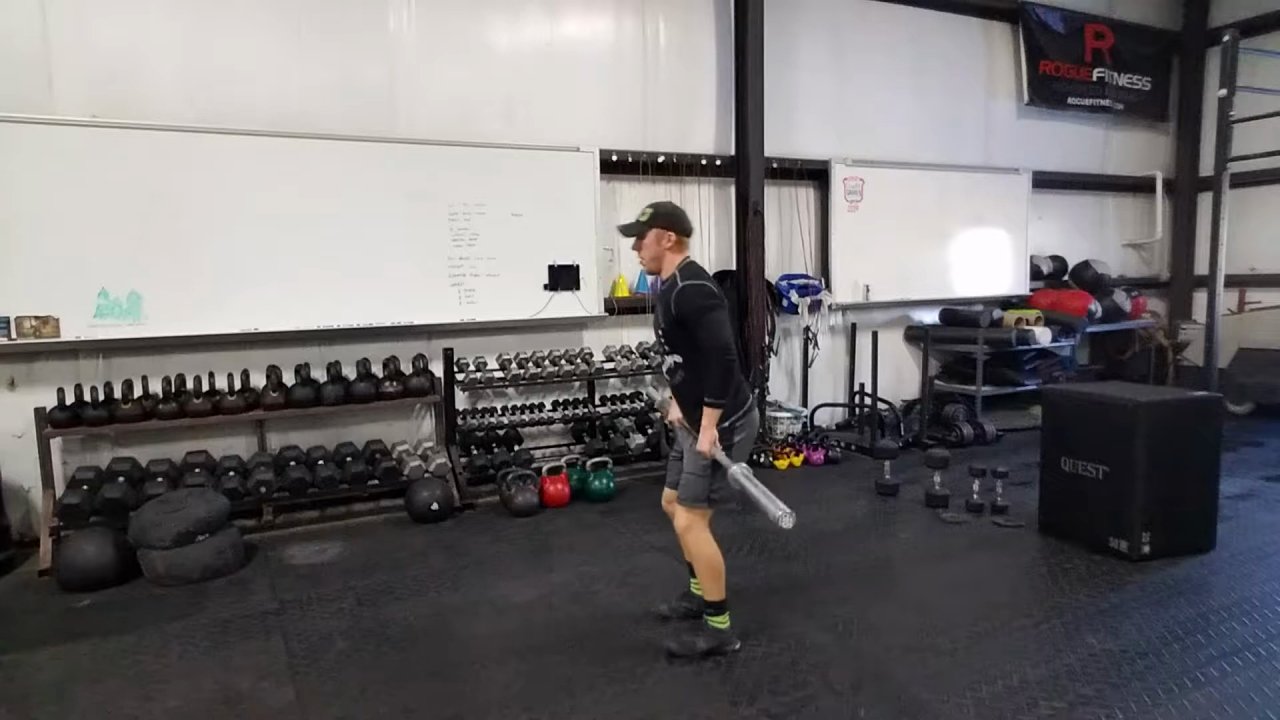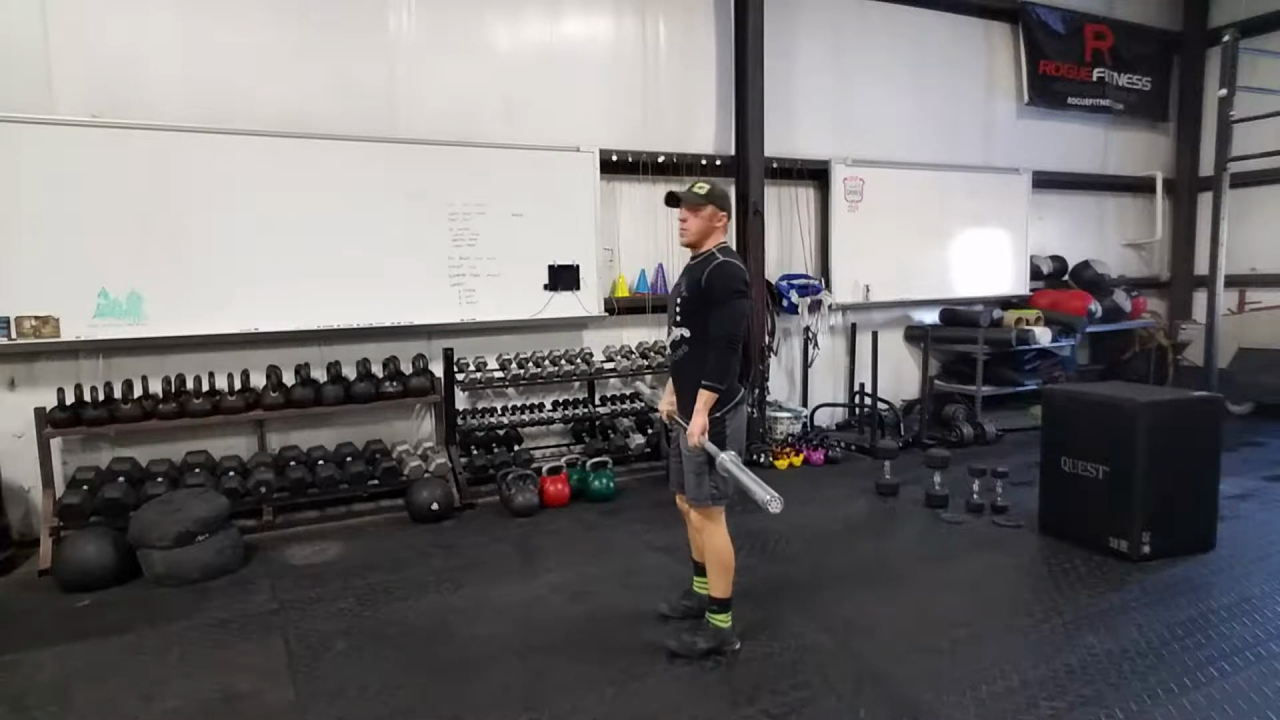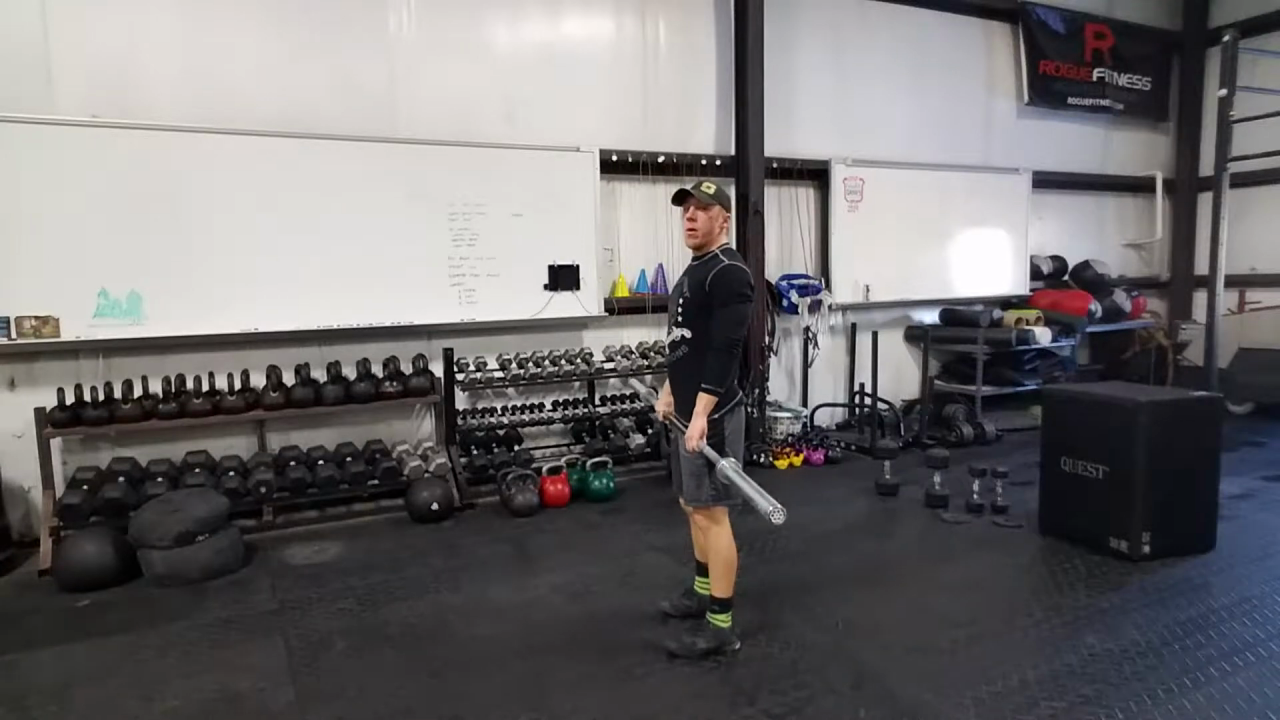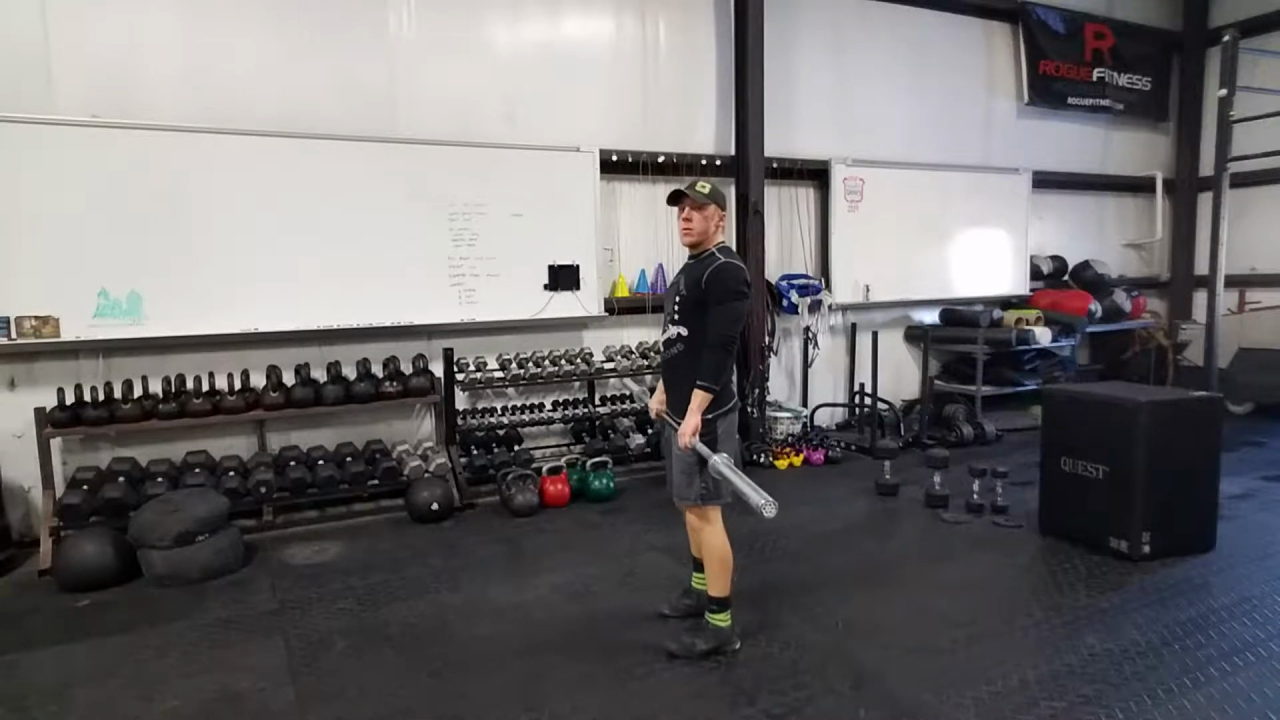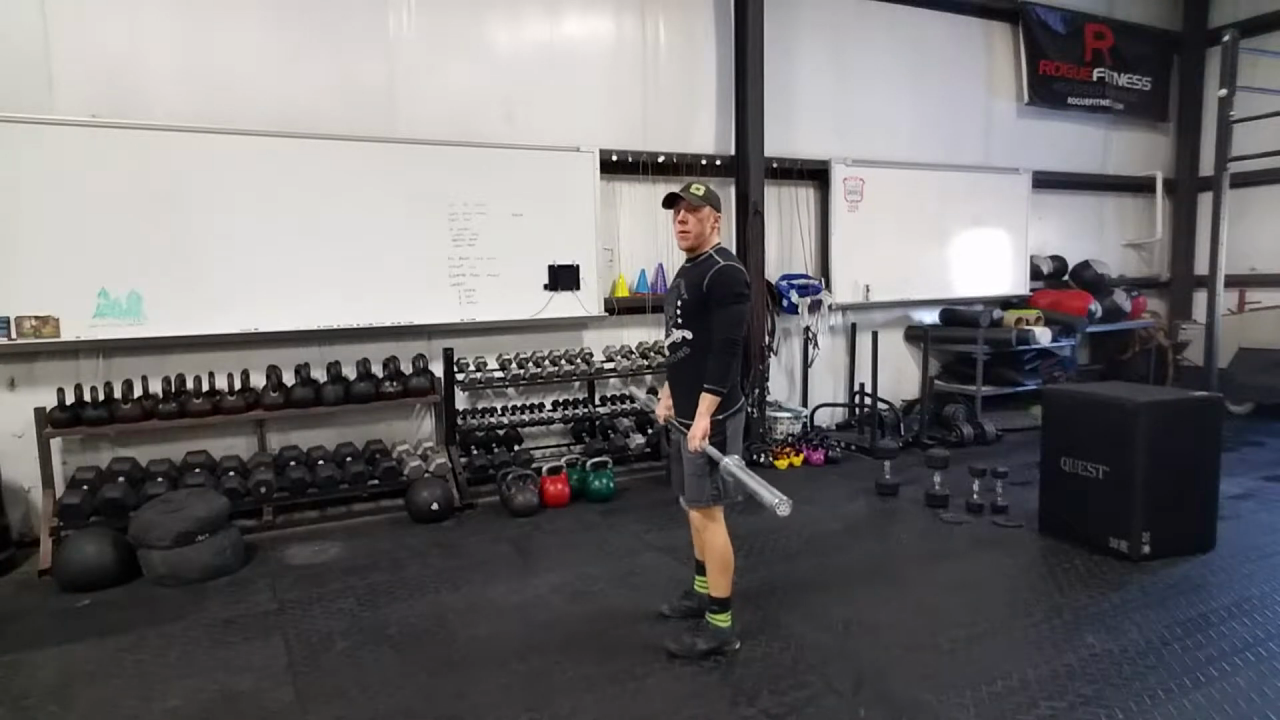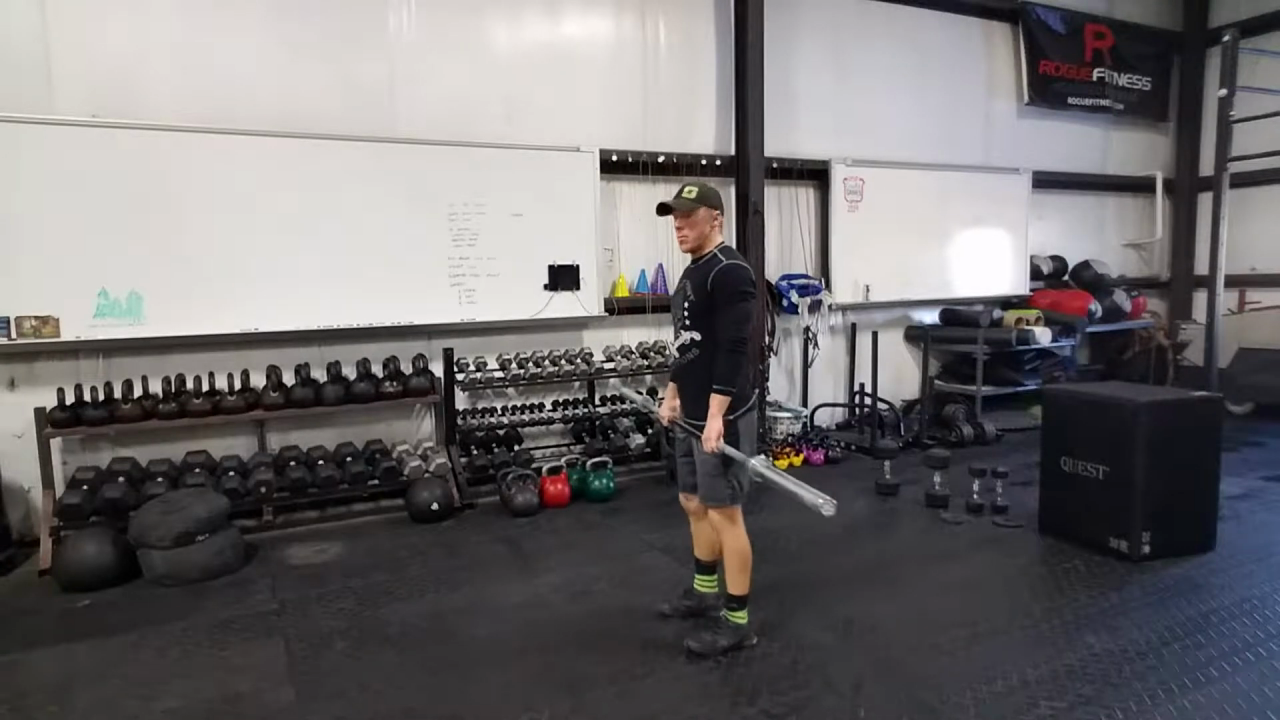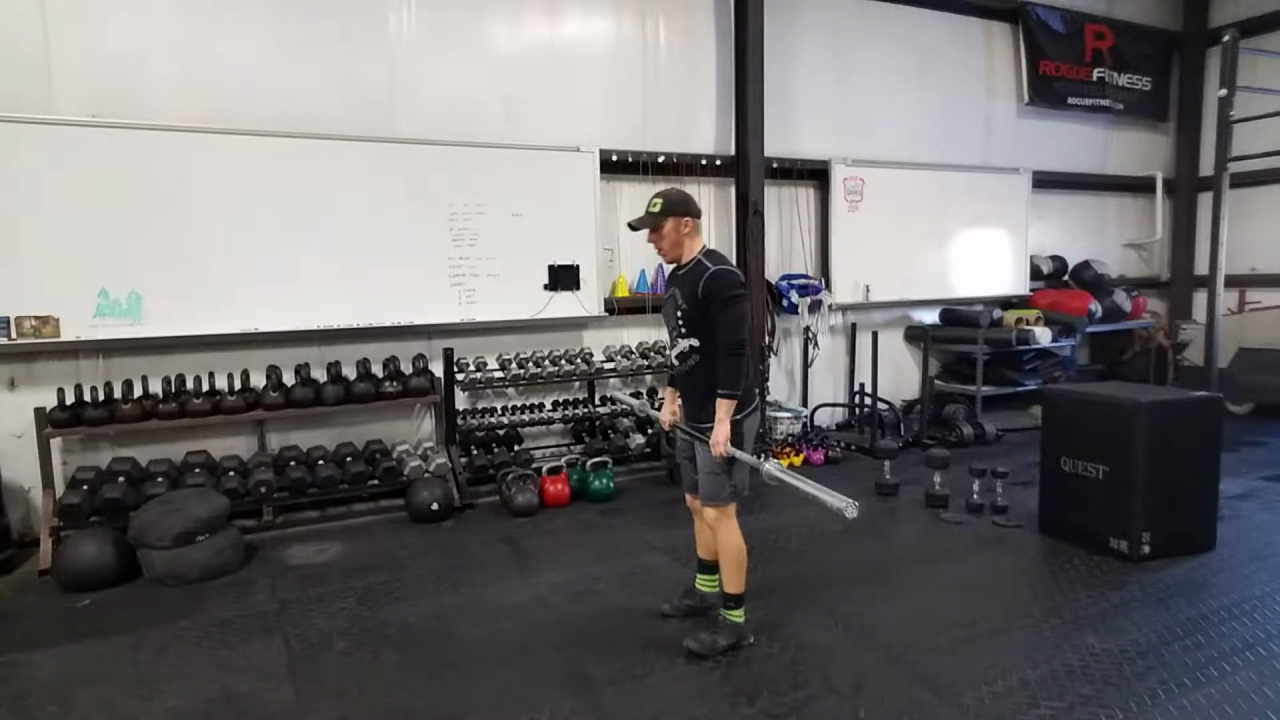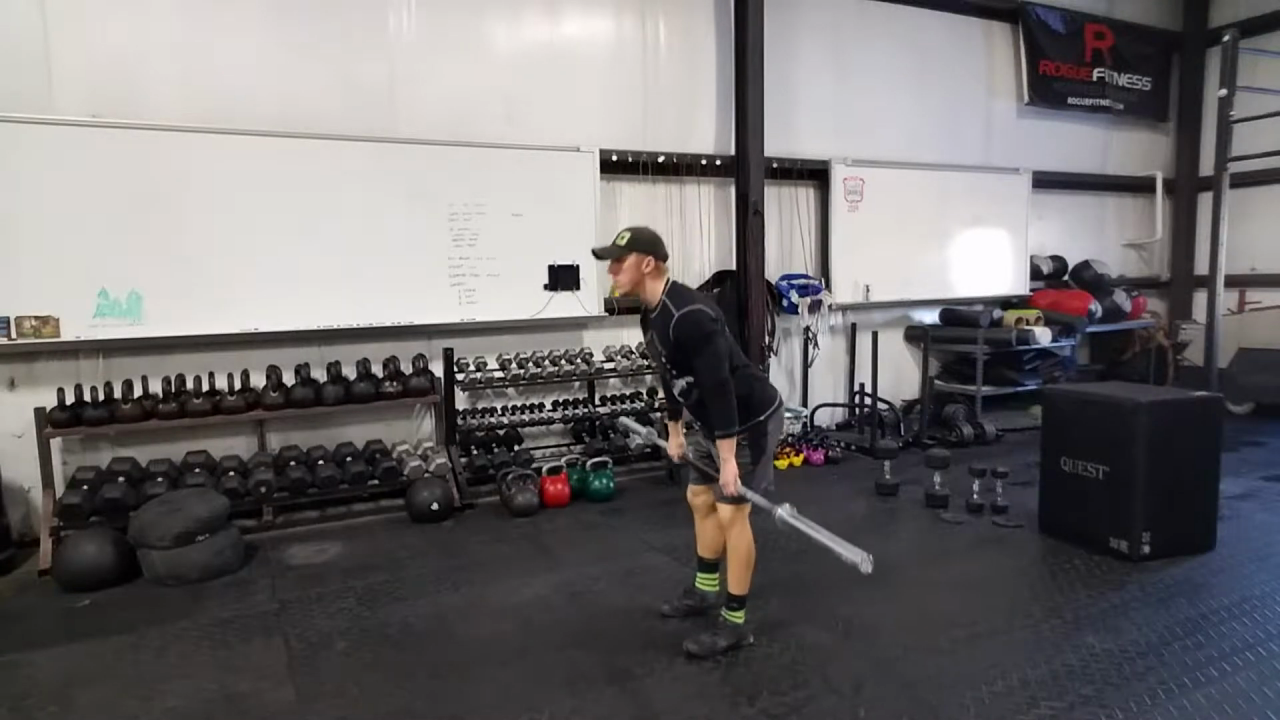
dt=0.4s
person 1, frame 1
left shoulder: (691, 289)
right shoulder: (671, 286)
left elbow: (722, 357)
left wrist: (710, 426)
right wrist: (677, 400)
left hip: (722, 423)
right hip: (695, 418)
left knee: (690, 519)
right knee: (673, 504)
left ankle: (718, 626)
right ankle: (700, 593)
person 1, frame 2
left shoulder: (724, 270)
right shoulder: (696, 267)
left elbow: (726, 347)
left wrist: (702, 411)
right wrist: (673, 391)
left hip: (713, 414)
right hip: (689, 408)
left knee: (706, 514)
right knee: (688, 505)
left ankle: (720, 625)
right ankle: (702, 591)
person 1, frame 3
left shoulder: (728, 273)
right shoulder: (695, 270)
left elbow: (725, 351)
left wrist: (702, 415)
right wrist: (669, 391)
left hip: (712, 413)
right hip: (687, 408)
left knee: (711, 514)
right knee: (692, 506)
left ankle: (720, 625)
right ankle: (702, 592)
person 1, frame 4
left shoulder: (724, 270)
right shoulder: (691, 268)
left elbow: (720, 349)
left wrist: (696, 412)
right wrist: (663, 389)
left hip: (705, 412)
right hip: (682, 406)
left knee: (703, 511)
right knee: (689, 505)
left ankle: (720, 624)
right ankle: (701, 590)
person 1, frame 5
left shoulder: (724, 273)
right shoulder: (686, 272)
left elbow: (726, 351)
left wrist: (705, 415)
right wrist: (668, 395)
left hip: (712, 415)
right hip: (685, 411)
left knee: (707, 514)
right knee: (693, 508)
left ankle: (720, 625)
right ankle: (703, 592)
person 1, frame 6
left shoulder: (730, 272)
right shoulder: (692, 273)
left elbow: (734, 350)
left wrist: (718, 416)
right wrist: (672, 394)
left hip: (723, 416)
right hip: (692, 413)
left knee: (723, 514)
right knee: (693, 504)
left ankle: (737, 621)
right ankle: (704, 592)
person 1, frame 7
left shoulder: (719, 277)
right shoulder: (676, 277)
left elbow: (732, 353)
left wrist: (724, 420)
right wrist: (670, 398)
left hip: (724, 417)
right hip: (693, 415)
left knee: (718, 513)
right knee: (697, 505)
left ankle: (734, 620)
right ankle: (705, 591)
person 1, frame 8
left shoulder: (689, 315)
right shoulder: (652, 314)
left elbow: (719, 386)
right elbow: (671, 377)
left wrist: (728, 459)
right wrist: (674, 431)
left hip: (751, 418)
right hip: (714, 421)
left knee: (731, 512)
right knee: (700, 500)
left ankle: (734, 623)
right ankle: (705, 592)
